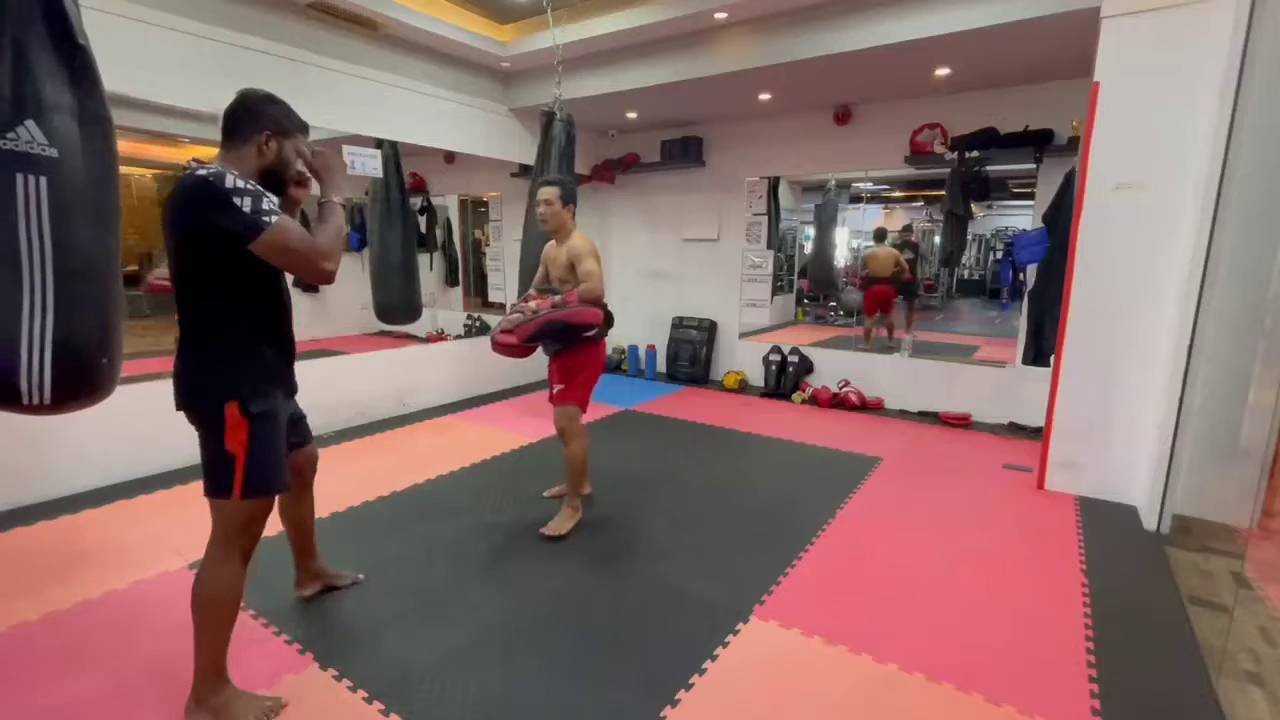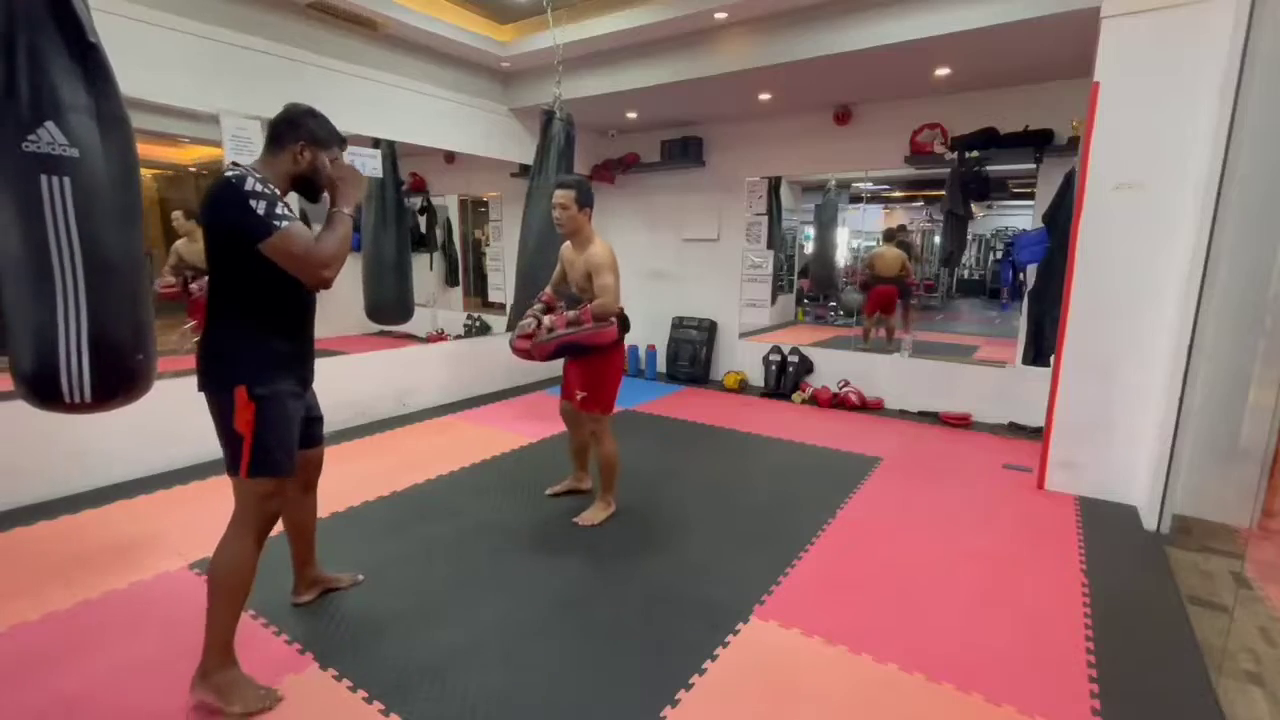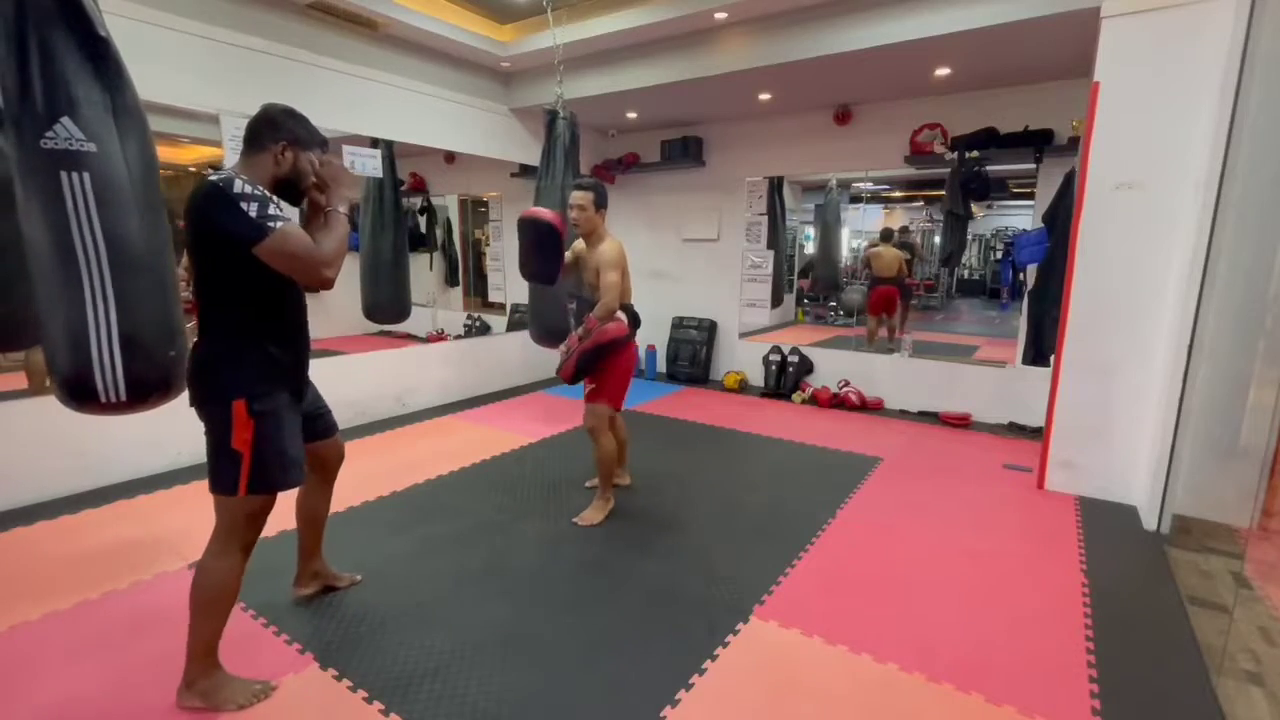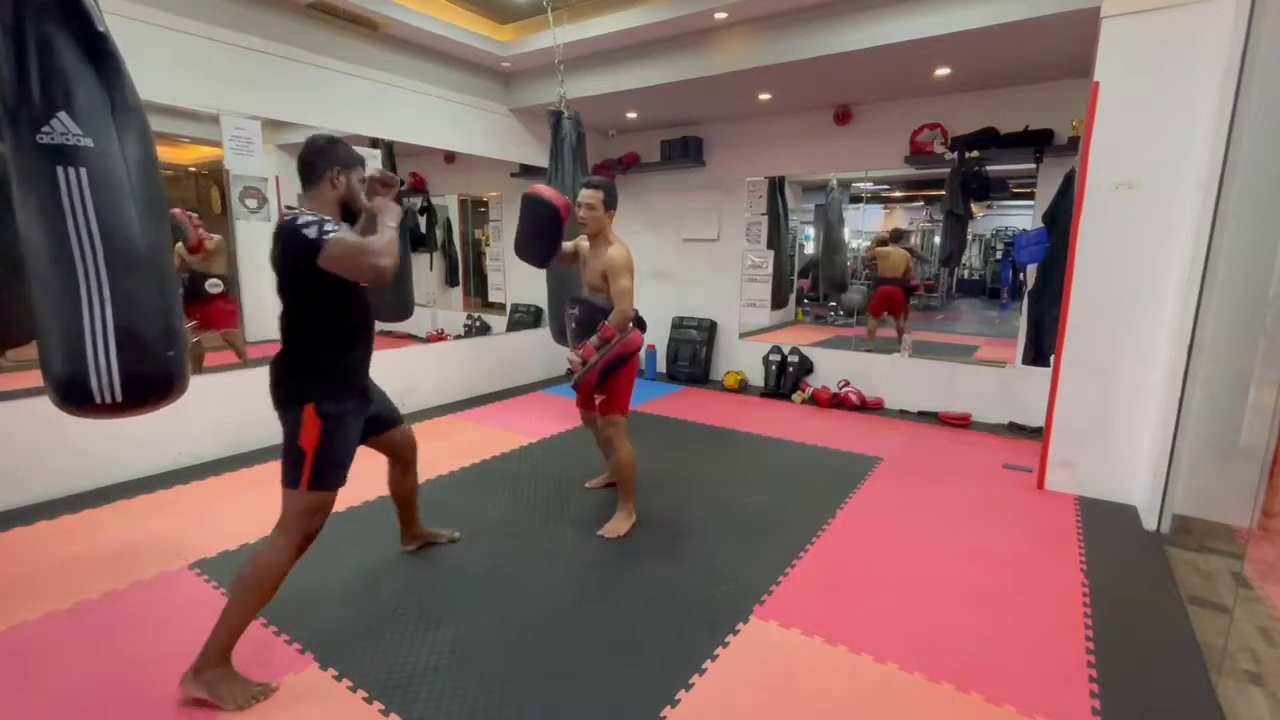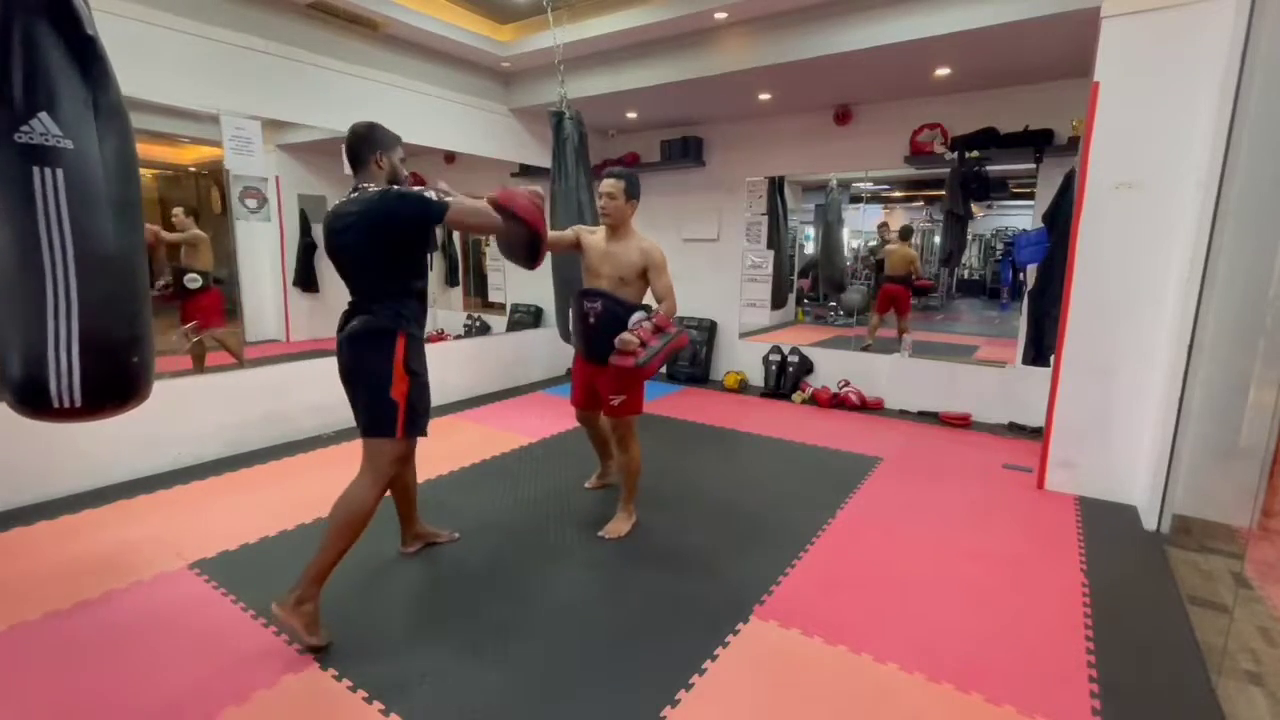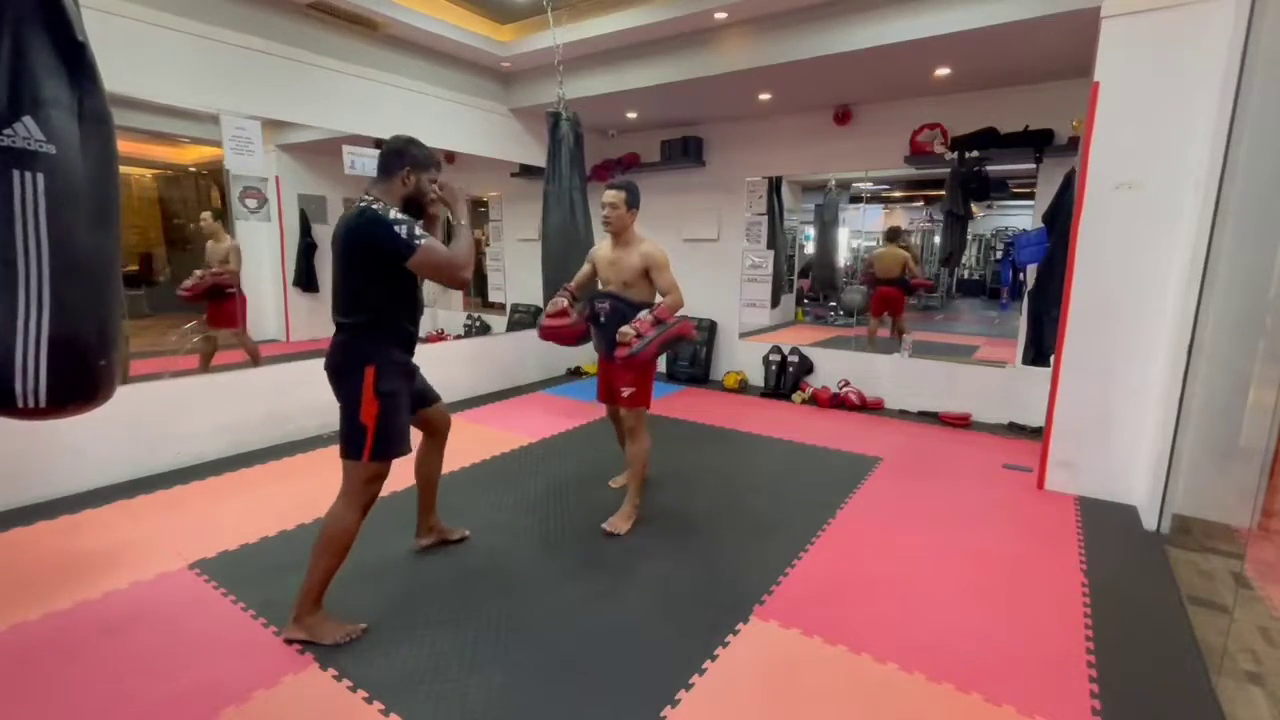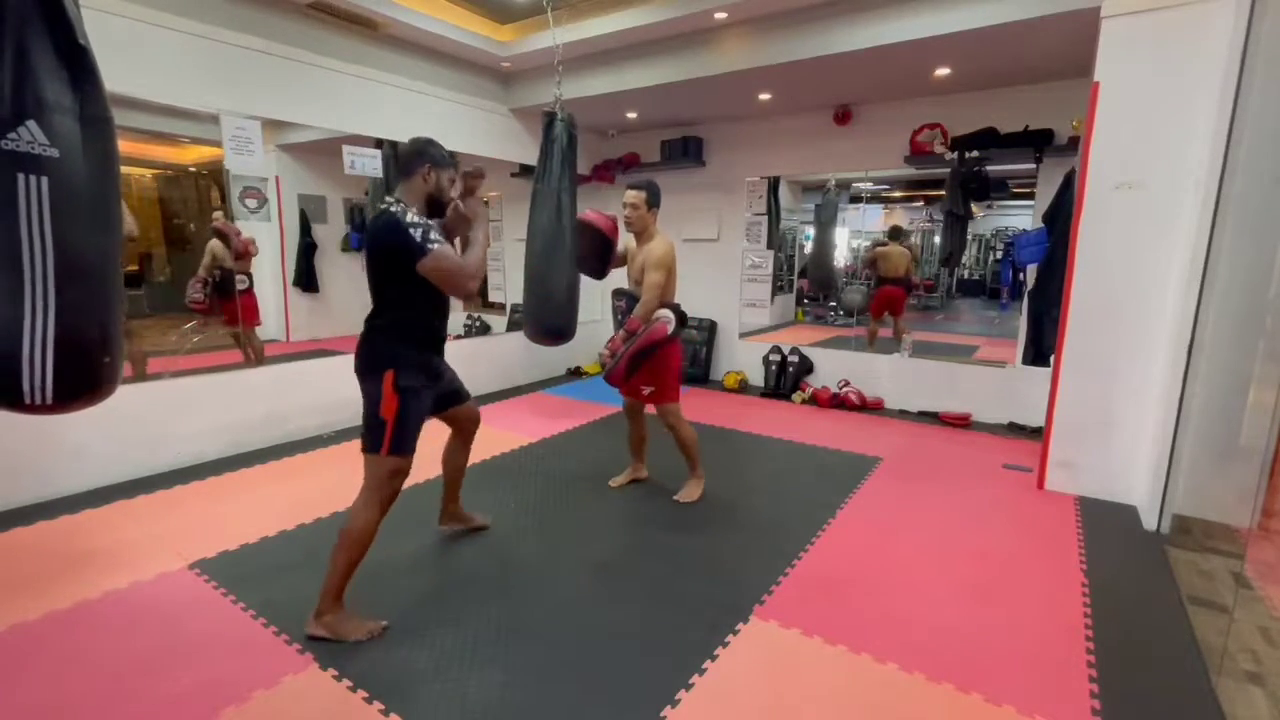
dt=0.4s
person 1, frame 1
left shoulder: (216, 191)
right shoulder: (221, 190)
left elbow: (271, 261)
right elbow: (320, 265)
left wrist: (288, 208)
right wrist: (330, 191)
left hip: (255, 376)
right hip: (234, 386)
left knee: (301, 466)
right knee: (237, 531)
left ankle: (310, 572)
person 1, frame 2
left shoulder: (264, 198)
right shoulder: (243, 191)
left elbow: (307, 264)
right elbow: (320, 269)
left wrist: (334, 208)
right wrist: (347, 204)
left hip: (282, 367)
right hip: (249, 374)
left knee: (305, 469)
right knee: (257, 508)
left ankle: (307, 577)
right ankle: (216, 669)
person 1, frame 3
left shoulder: (252, 201)
right shoulder: (230, 195)
left elbow: (297, 257)
right elbow: (321, 269)
left wrist: (319, 206)
right wrist: (339, 203)
left hip: (281, 374)
right hip: (245, 385)
left knee: (327, 455)
right knee: (240, 527)
left ankle: (311, 570)
right ankle: (200, 678)
person 1, frame 4
left shoulder: (326, 227)
right shoulder: (302, 226)
left elbow: (362, 261)
right elbow: (375, 265)
left wrist: (375, 210)
right wrist: (387, 221)
left hip: (345, 379)
right hip: (317, 393)
left knee: (404, 444)
right knee: (300, 525)
left ankle: (412, 531)
right ankle: (211, 667)
person 1, frame 5
left shoulder: (339, 215)
right shoulder: (403, 202)
right elbow: (490, 220)
right wrist: (451, 197)
left hip: (359, 337)
right hip: (392, 341)
left knee: (398, 445)
right knee: (381, 464)
left ankle: (413, 530)
right ankle: (303, 598)
person 1, frame 6
left shoulder: (374, 218)
right shoulder: (381, 222)
left elbow: (418, 264)
right elbow: (459, 273)
left wrist: (430, 221)
right wrist: (459, 216)
left hip: (386, 357)
right hip: (370, 364)
left knee: (437, 422)
right knee: (362, 487)
left ankle: (428, 526)
right ankle: (306, 615)
person 1, frame 7
left shoulder: (414, 218)
right shoulder: (399, 223)
left elbow: (443, 245)
right elbow: (464, 279)
left wrist: (465, 203)
right wrist: (479, 227)
left hip: (422, 356)
right hip: (395, 365)
left knee: (468, 418)
right knee: (383, 487)
left ankle: (452, 512)
right ankle: (327, 609)
person 2, frame 1
left shoulder: (580, 246)
right shoulder: (549, 250)
left elbow: (595, 290)
right elbow: (537, 290)
left hip: (583, 346)
right hip: (562, 344)
left knee: (567, 424)
right knee: (567, 420)
left ankle: (572, 508)
right ankle: (578, 482)
person 2, frame 2
left shoulder: (598, 253)
right shoulder: (567, 250)
left elbow: (608, 306)
right elbow: (555, 289)
left wrist: (559, 320)
right wrist: (539, 315)
left hip: (603, 349)
left knee: (597, 425)
right knee: (570, 413)
left ankle: (606, 499)
right ankle: (579, 478)
person 2, frame 3
left shoulder: (608, 251)
right shoulder: (581, 247)
left elbow: (609, 305)
left hip: (615, 348)
left knee: (595, 421)
right knee: (608, 415)
left ankle: (604, 498)
right ankle: (619, 472)
person 2, frame 4
left shoulder: (616, 255)
right shoulder: (583, 246)
left elbow: (624, 311)
left knee: (613, 429)
right knee: (591, 417)
left ankle: (627, 509)
right ankle: (614, 472)
person 2, frame 5
left shoulder: (647, 252)
right shoulder: (583, 236)
left elbow: (668, 305)
left hip: (620, 354)
right hip: (586, 351)
left knee: (623, 431)
right knee: (587, 416)
left ankle: (627, 511)
right ankle: (607, 466)
person 2, frame 6
left shoulder: (650, 253)
right shoulder: (598, 252)
left elbow: (675, 300)
right elbow: (577, 285)
left wrist: (642, 327)
right wrist: (565, 298)
right hip: (608, 347)
left knee: (634, 422)
right knee: (615, 414)
left ankle: (632, 507)
right ankle: (634, 466)
person 2, frame 7
left shoulder: (659, 249)
right shoulder: (634, 246)
left elbow: (649, 304)
left hip: (660, 344)
left knee: (669, 415)
right knee: (632, 408)
left ankle: (697, 477)
right ankle: (637, 466)
